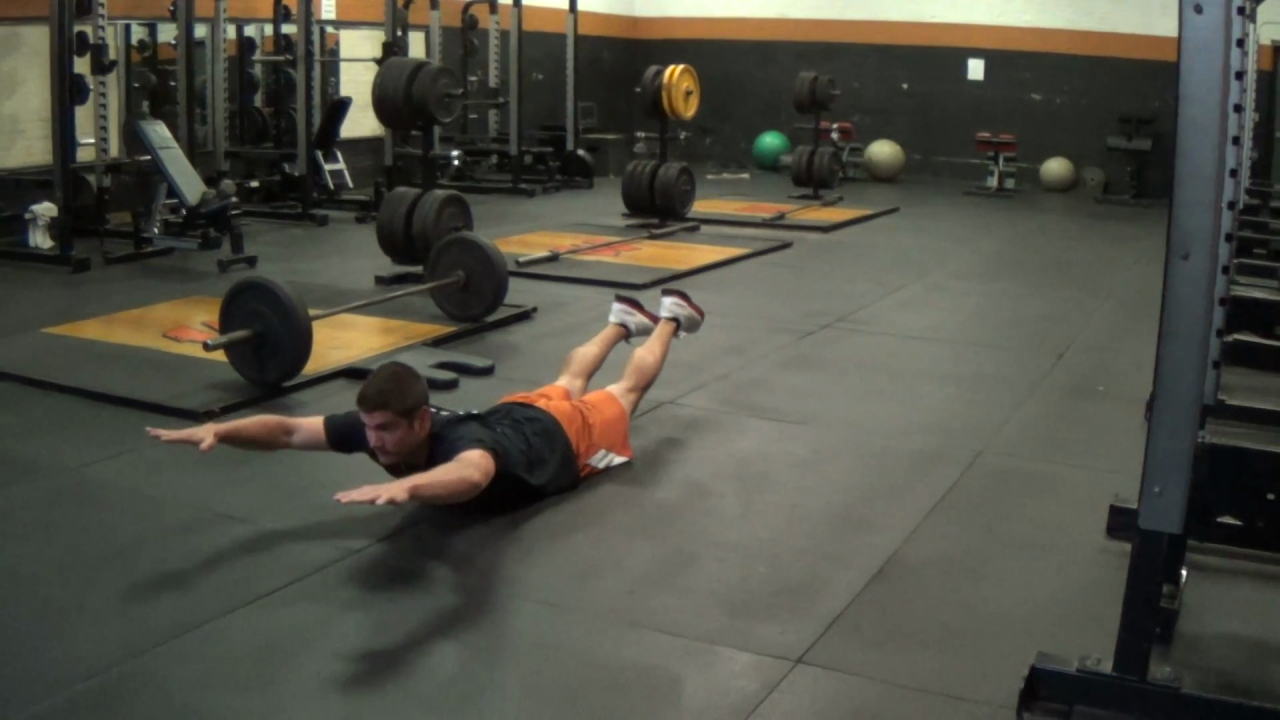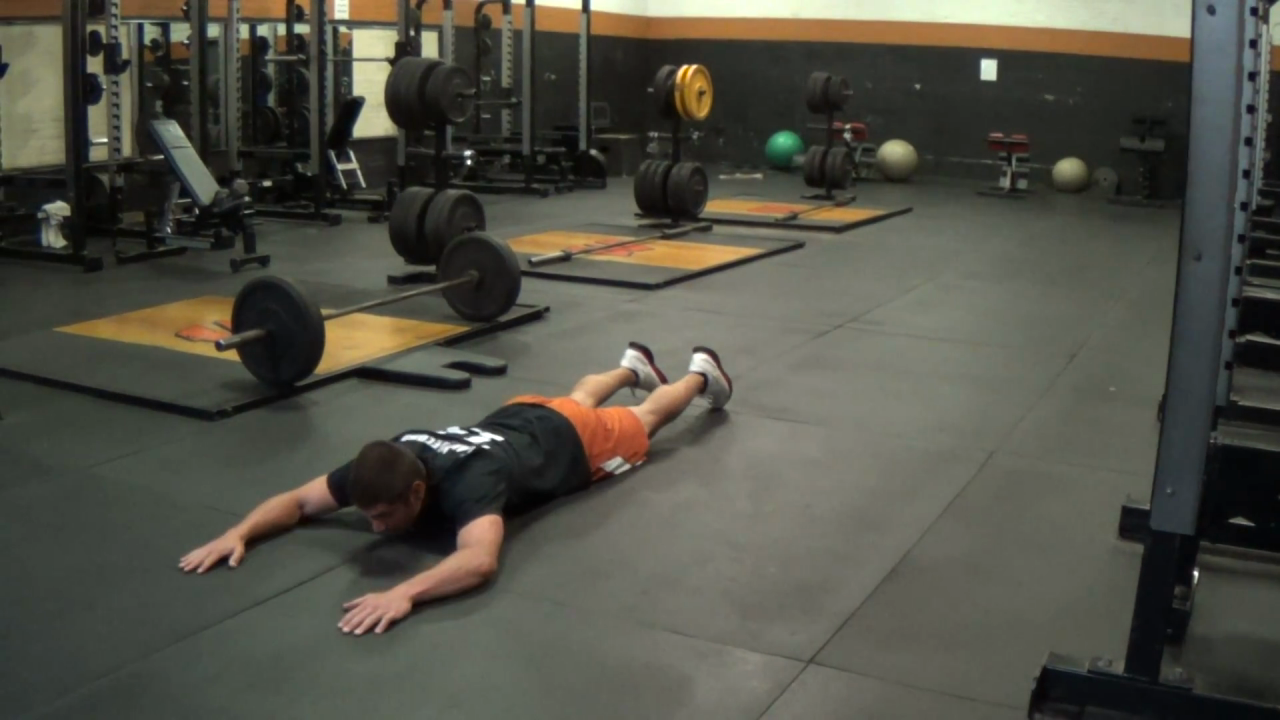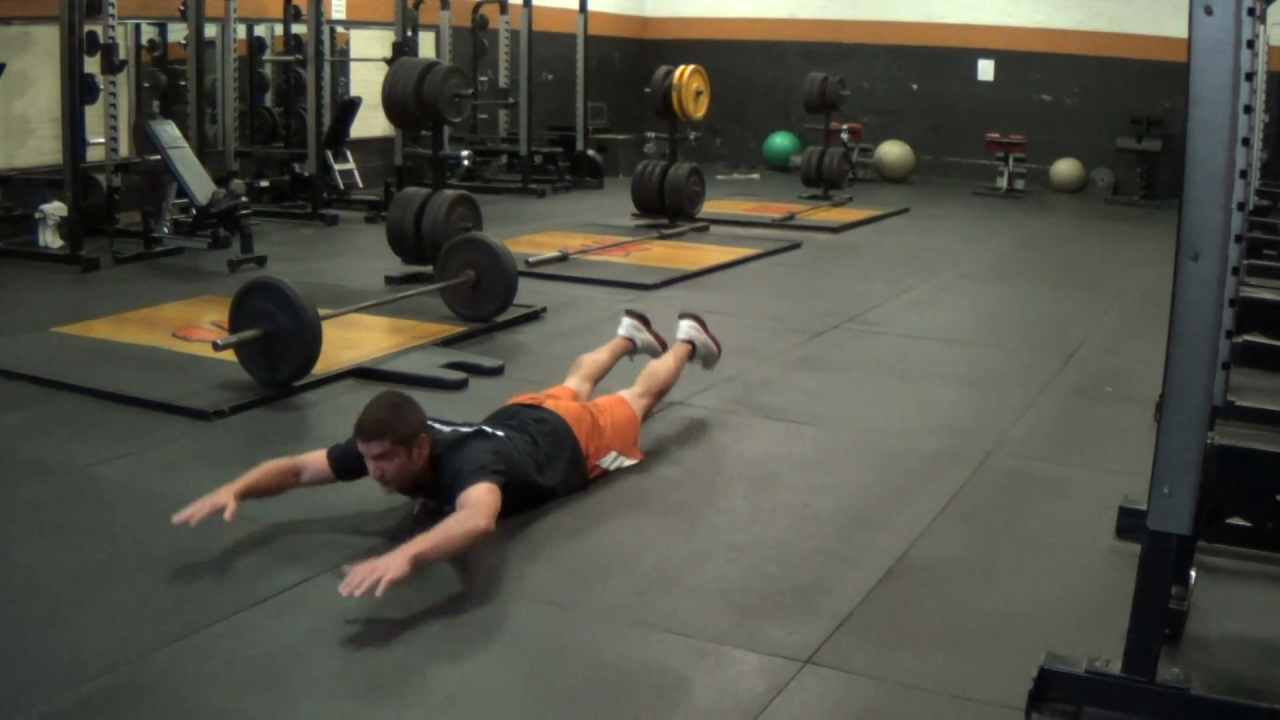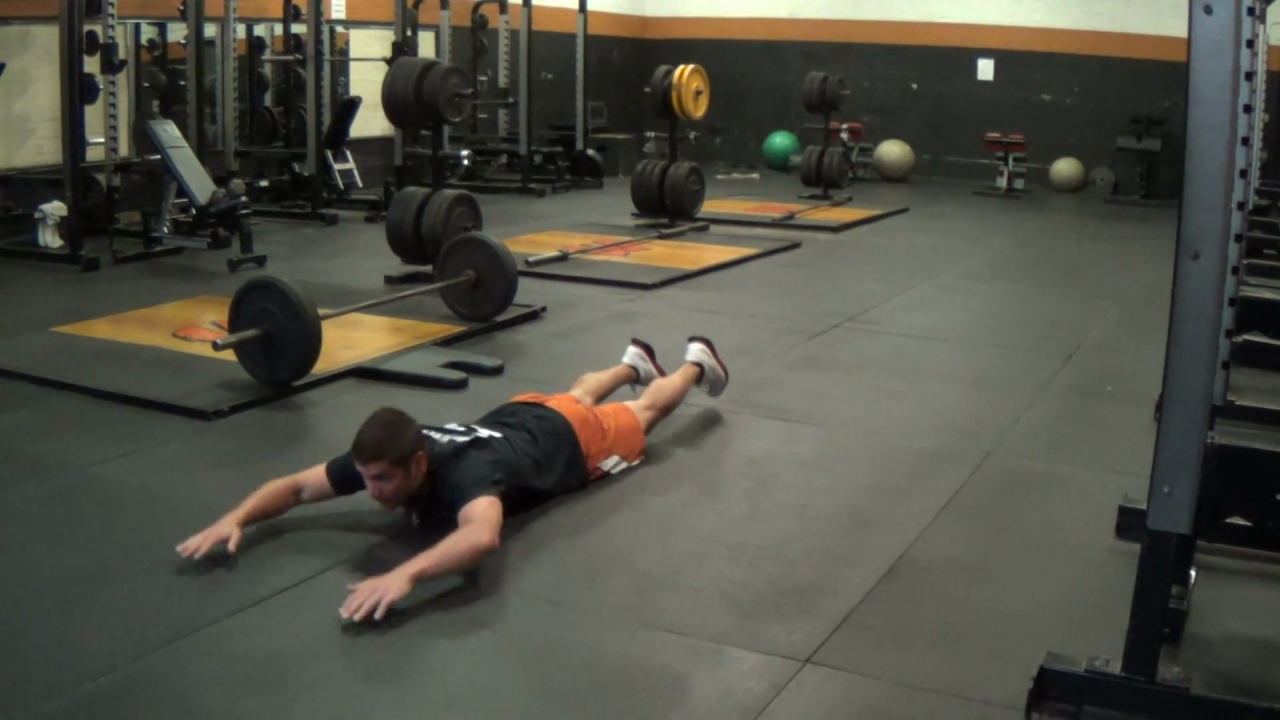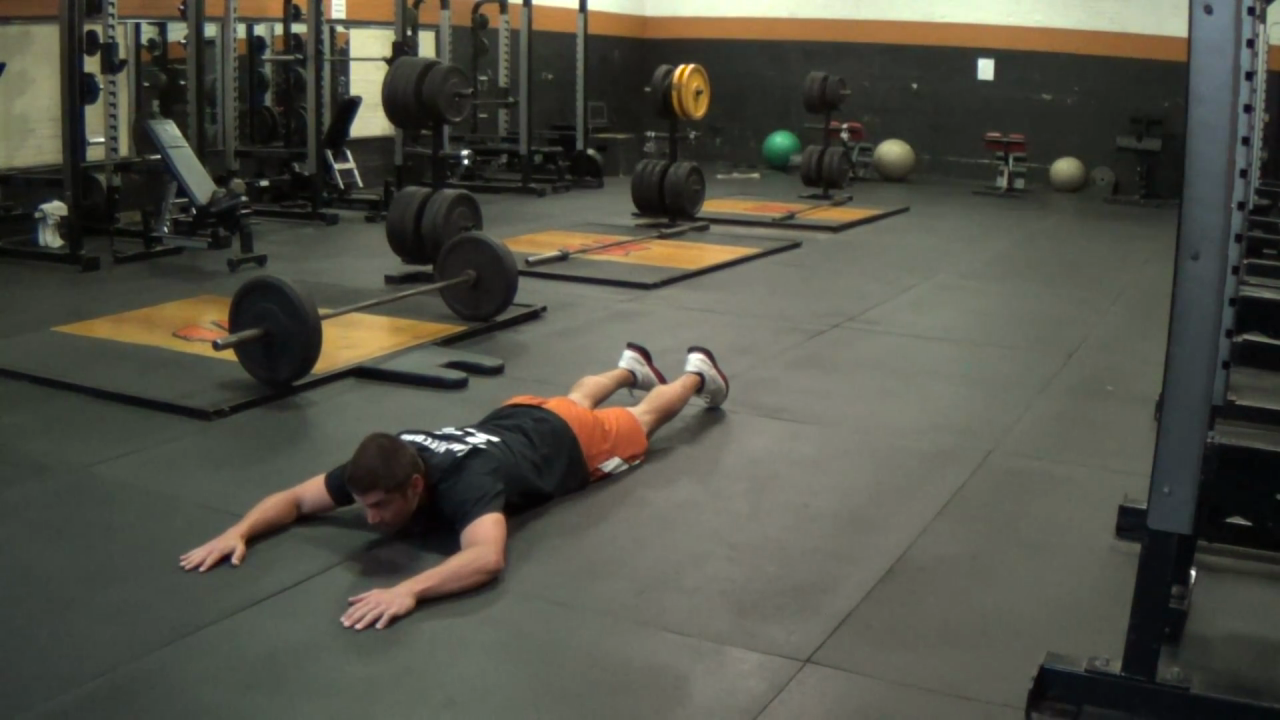
dt=1s
person 1, frame 1
left shoulder: (460, 442)
right shoulder: (378, 424)
left elbow: (472, 476)
right elbow: (289, 429)
left wrist: (403, 486)
right wrist: (216, 429)
left hip: (564, 439)
right hip: (512, 414)
left knee: (625, 391)
right knee: (568, 382)
left ankle: (669, 317)
right ankle: (625, 320)
person 1, frame 2
left shoulder: (467, 482)
right shoulder: (385, 463)
left elbow: (481, 559)
right elbow: (299, 499)
left wrist: (404, 593)
right wrist: (239, 533)
left hip: (570, 443)
right hip: (516, 419)
left knee: (642, 420)
right knee: (579, 397)
left ankle: (701, 372)
right ankle: (634, 365)
person 1, frame 3
left shoulder: (463, 460)
right shoulder: (378, 450)
left elbow: (477, 521)
right elbow: (296, 467)
left wrist: (403, 555)
right wrist: (235, 487)
left hip: (566, 447)
right hip: (518, 417)
left knee: (628, 406)
right knee: (574, 382)
left ankle: (687, 341)
right ankle: (632, 334)
person 1, frame 4
left shoulder: (464, 470)
right shoulder: (376, 460)
left elbow: (481, 536)
right elbow: (295, 484)
left wrist: (404, 574)
right wrist: (235, 517)
left hip: (566, 442)
right hip: (514, 418)
left knee: (638, 415)
right knee: (578, 395)
left ankle: (696, 363)
right ankle: (634, 362)
person 1, frame 5
left shoulder: (465, 484)
right shoulder: (378, 468)
left elbow: (488, 558)
right elbow: (295, 498)
left wrist: (407, 590)
right wrist: (238, 531)
left hip: (566, 443)
right hip: (514, 419)
left knee: (640, 420)
right knee: (577, 398)
left ankle: (698, 373)
right ankle: (632, 366)
